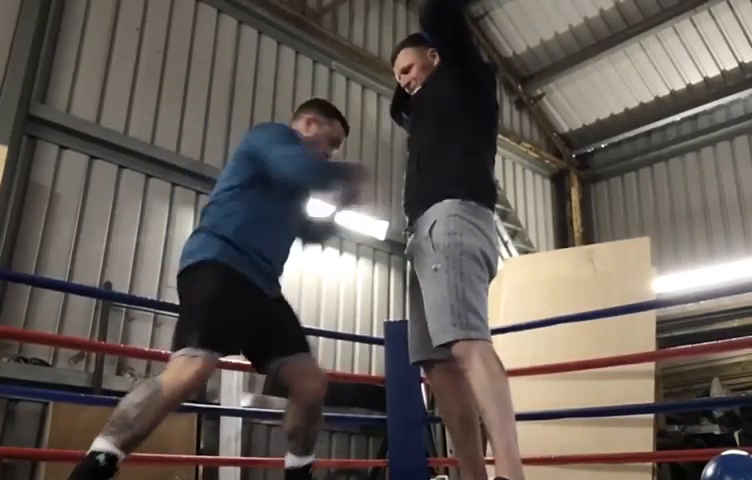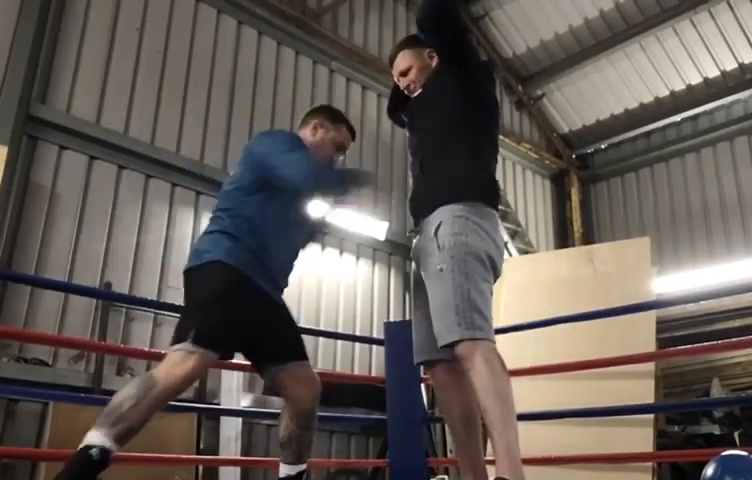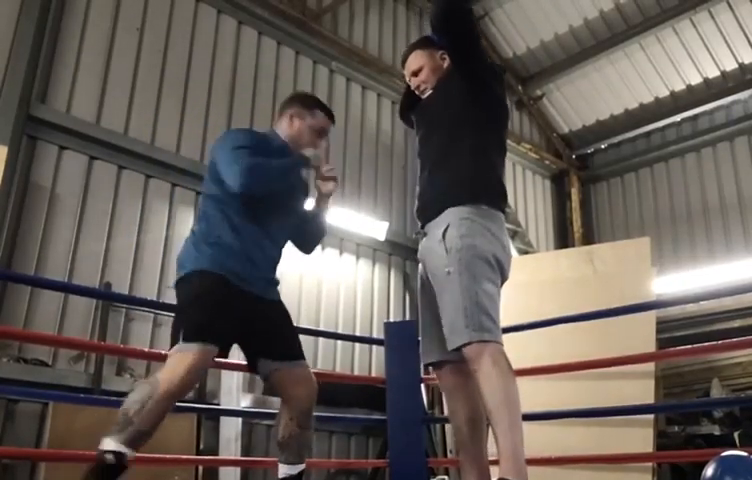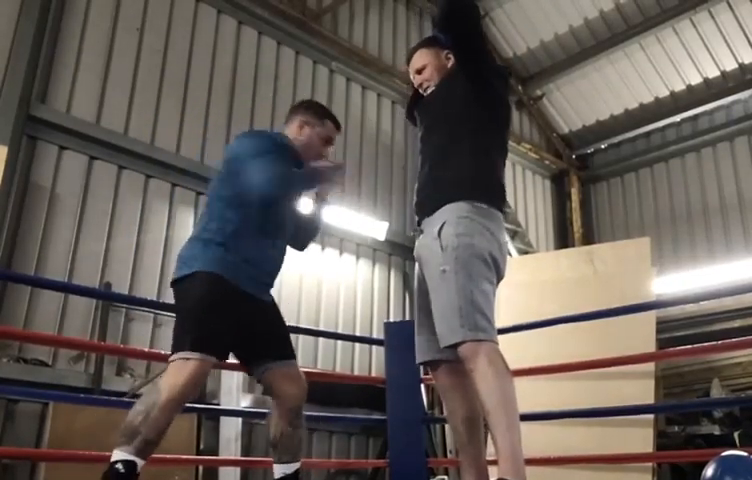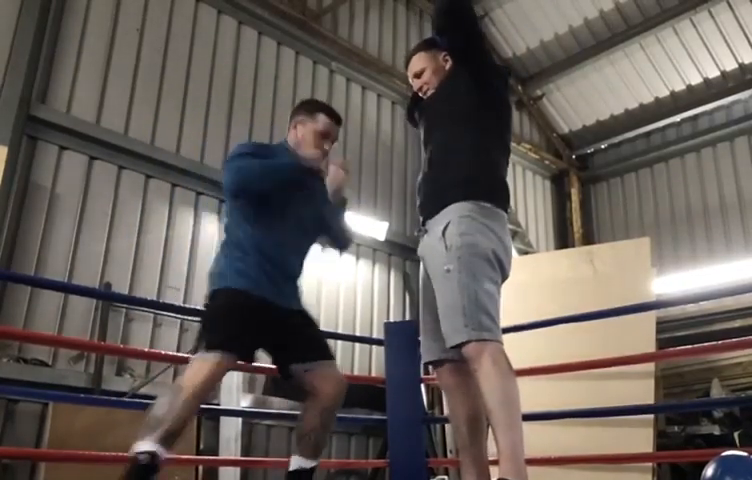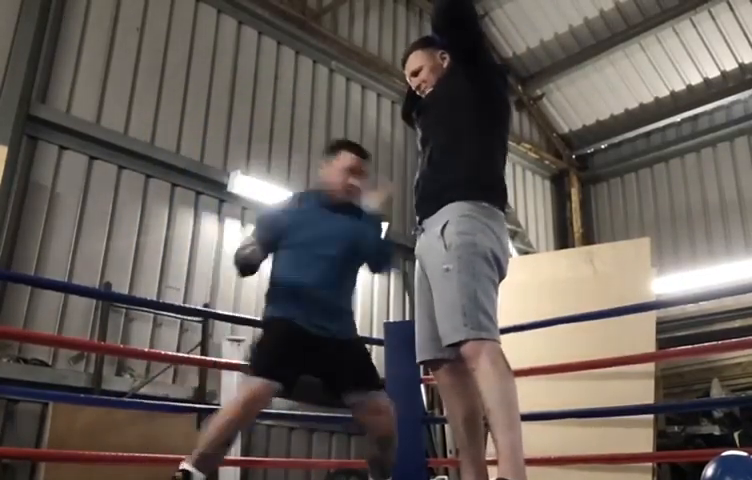
dt=0.3s
person 1, frame 1
left shoulder: (466, 76)
right shoulder: (428, 105)
right elbow: (397, 109)
right wrist: (409, 87)
left hip: (454, 218)
right hip: (426, 231)
left knee: (466, 342)
right knee: (438, 362)
person 1, frame 2
left shoulder: (466, 78)
right shoulder: (428, 107)
right elbow: (395, 110)
right wrist: (407, 90)
left hip: (458, 218)
right hip: (432, 231)
left knee: (470, 342)
right knee: (441, 362)
person 1, frame 3
left shoulder: (475, 81)
right shoulder: (435, 109)
right elbow: (405, 112)
right wrist: (417, 89)
left hip: (465, 224)
right hip: (437, 234)
left knee: (477, 344)
right knee: (449, 364)
person 1, frame 4
left shoulder: (479, 80)
right shoulder: (439, 105)
right elbow: (413, 110)
right wrist: (423, 89)
left hip: (462, 220)
right hip: (436, 231)
left knee: (473, 343)
right knee: (445, 362)
person 1, frame 5
left shoulder: (479, 80)
right shoulder: (438, 108)
right elbow: (413, 113)
right wrist: (422, 92)
left hip: (465, 220)
right hip: (437, 232)
left knee: (476, 344)
right knee: (447, 362)
person 1, frame 6
left shoulder: (476, 79)
right shoulder: (437, 107)
right elbow: (409, 111)
left hip: (463, 219)
right hip: (434, 231)
left knee: (474, 343)
right knee: (444, 361)
person 2, frame 1
left shoulder: (290, 178)
right shoulder: (271, 136)
left elbow: (313, 232)
right elbow: (307, 172)
left wrist: (343, 202)
right wrist: (348, 173)
left hip: (258, 286)
right hip: (216, 269)
left knee: (309, 382)
right knee: (190, 372)
person 2, frame 2
left shoulder: (301, 184)
right shoulder: (276, 144)
left elbow: (291, 238)
right elbow: (314, 175)
right wrist: (356, 179)
left hip: (262, 288)
right hip: (224, 268)
left knee: (305, 389)
right knee: (184, 365)
person 2, frame 3
left shoulder: (295, 181)
right shoulder: (239, 142)
left elbow: (307, 242)
right elbow: (246, 180)
left wrist: (321, 202)
right wrist: (300, 161)
left hip: (260, 291)
right hip: (210, 274)
left knee: (301, 387)
right knee: (189, 365)
person 2, frame 4
left shoulder: (290, 174)
right shoulder: (255, 143)
left elbow: (298, 239)
right elbow: (273, 186)
left wrist: (319, 204)
right wrist: (322, 174)
left hip: (254, 291)
right hip: (212, 276)
left knee: (291, 389)
right knee: (187, 374)
person 2, frame 5
left shoulder: (316, 185)
right shoulder: (256, 158)
left elbow: (340, 240)
right elbow: (236, 181)
left wrist: (335, 196)
right wrist: (302, 165)
left hip: (285, 301)
right hip: (237, 290)
left knee: (331, 386)
right knee: (206, 372)
person 2, frame 6
left shoulder: (360, 221)
right shoulder: (290, 210)
left elbow: (381, 262)
right elbow: (245, 264)
left wrist: (373, 216)
right wrist: (248, 253)
left hip: (339, 334)
right hip: (288, 323)
left knee: (383, 417)
right knee: (249, 399)
